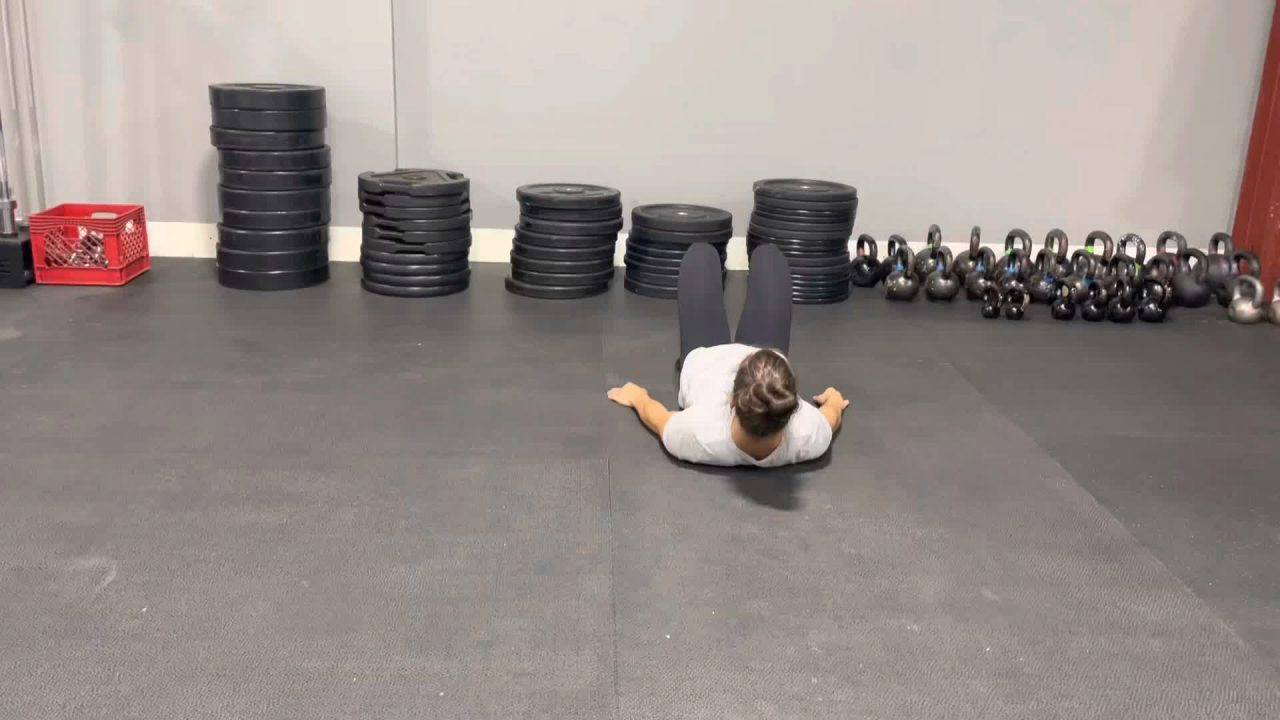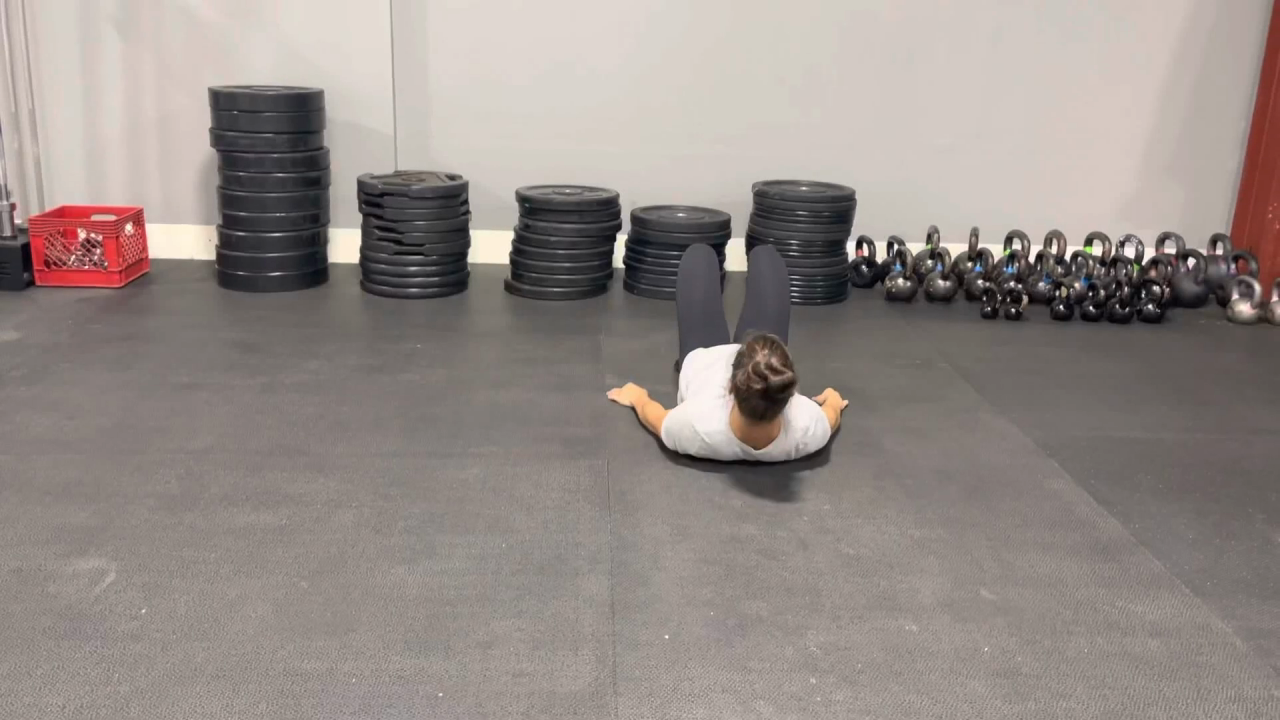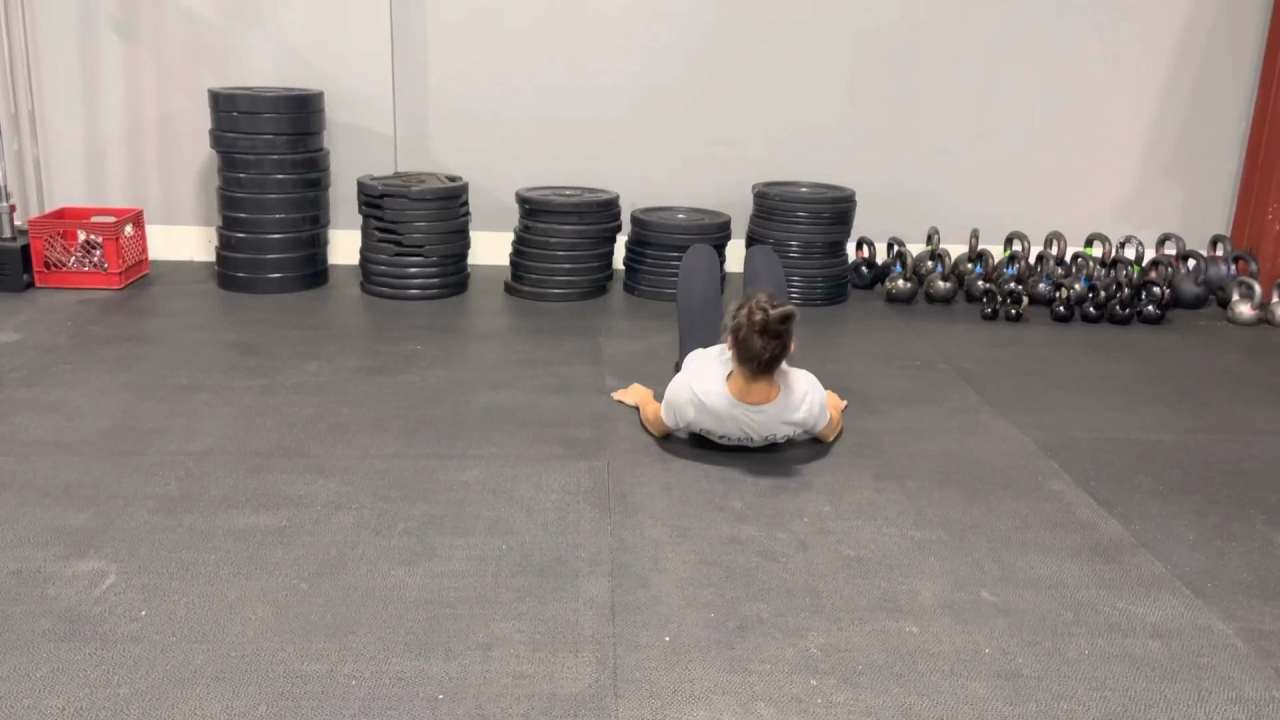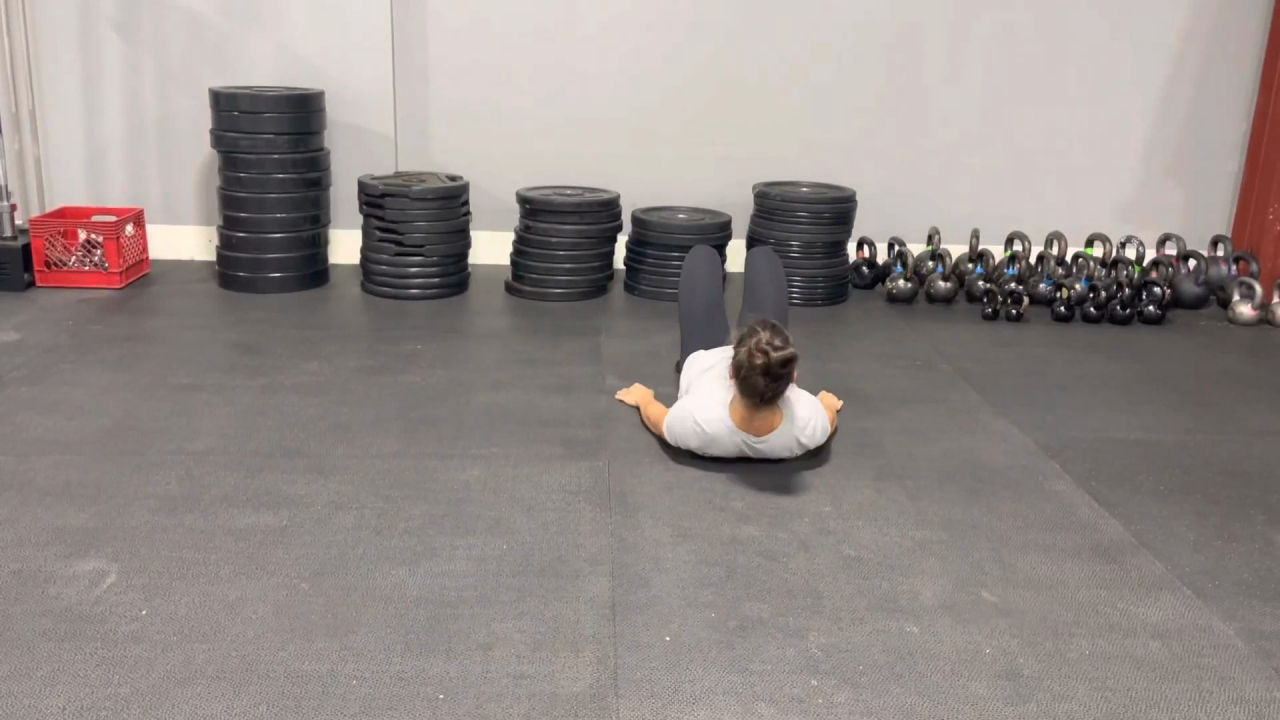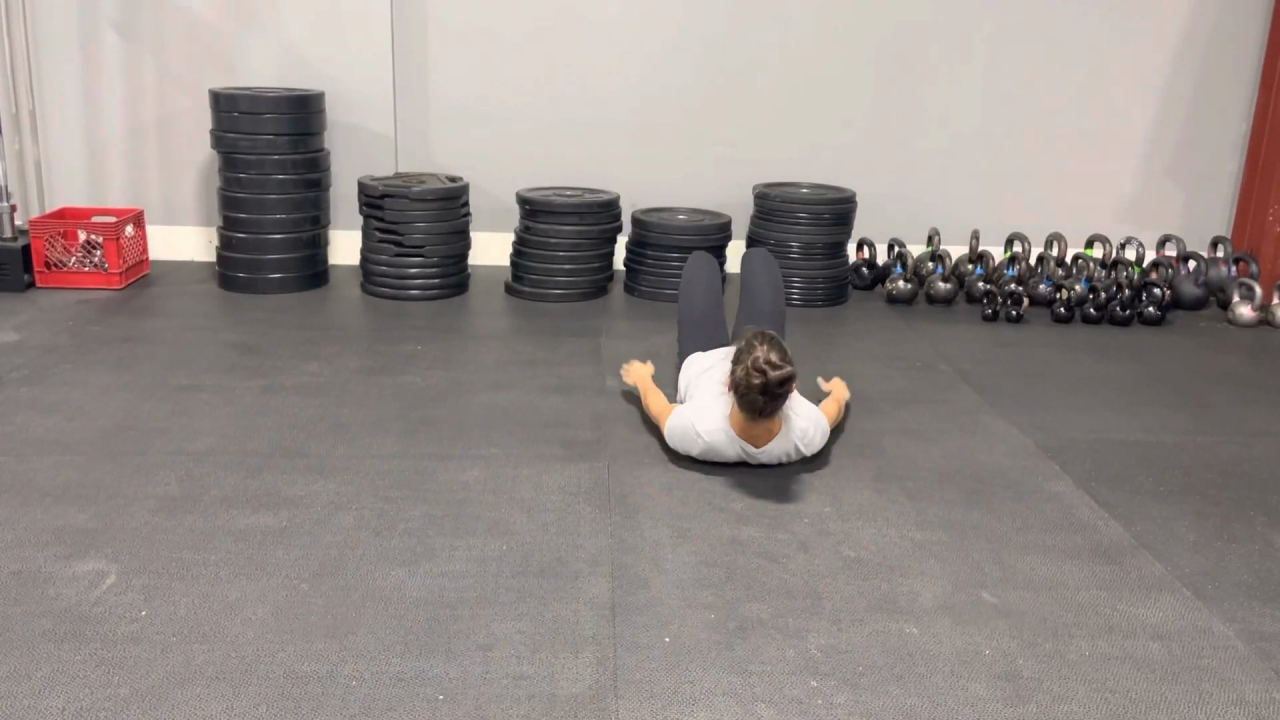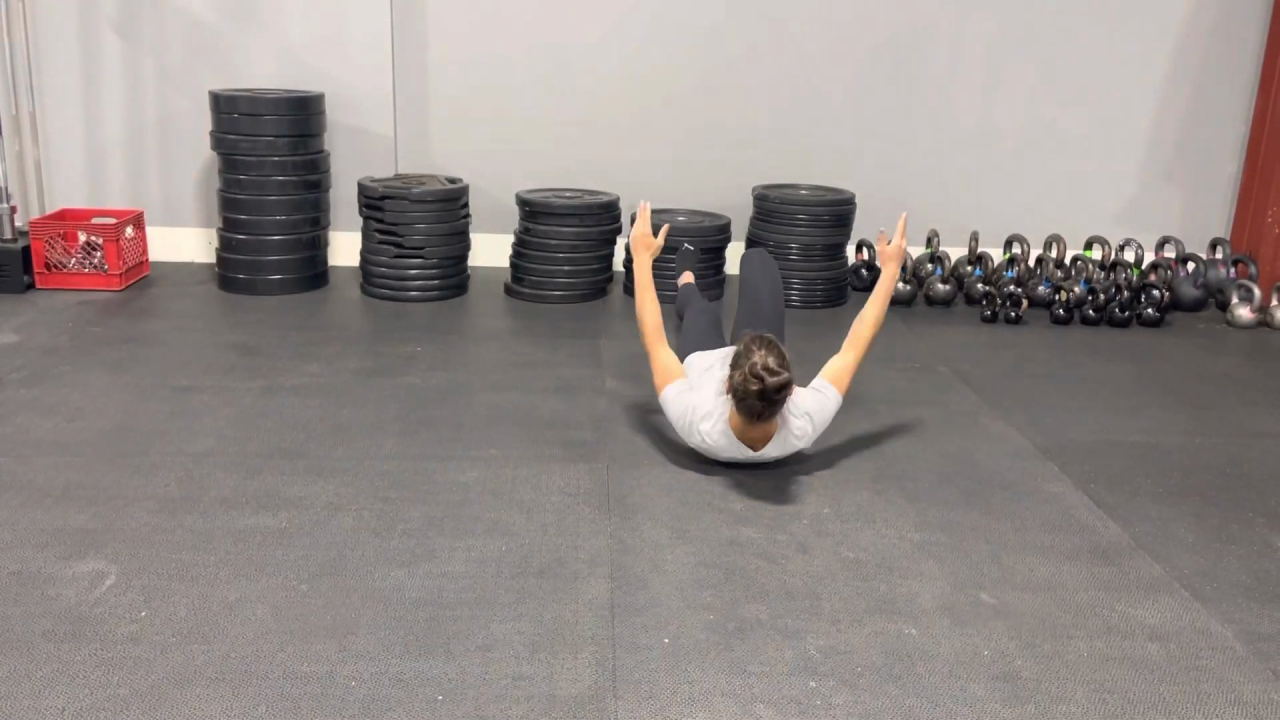
dt=0.4s
person 1, frame 1
left shoulder: (699, 437)
right shoulder: (809, 440)
left elbow: (658, 418)
left wrist: (636, 397)
right wrist: (834, 400)
left knee: (701, 253)
right knee: (767, 255)
person 1, frame 2
left shoulder: (696, 425)
right shoulder: (807, 429)
left elbow: (656, 421)
left wrist: (635, 397)
right wrist: (833, 401)
left knee: (700, 254)
right knee: (764, 255)
person 1, frame 3
left shoulder: (692, 389)
right shoulder: (806, 394)
left elbow: (657, 427)
right elbow: (830, 432)
left wrist: (641, 397)
right wrist: (833, 404)
left knee: (700, 254)
right knee: (760, 255)
person 1, frame 4
left shoulder: (697, 420)
right shoulder: (808, 425)
left elbow: (658, 421)
left wrist: (642, 396)
right wrist: (828, 404)
left knee: (702, 256)
right knee: (761, 257)
person 1, frame 5
left shoulder: (696, 431)
right shoulder: (805, 434)
left elbow: (657, 406)
right elbow: (832, 411)
left wrist: (643, 381)
right wrist: (839, 393)
left knee: (702, 261)
right knee: (759, 257)
person 1, frame 6
left shoulder: (698, 428)
right shoulder: (800, 428)
left elbow: (655, 343)
right elbow: (854, 349)
left wrist: (642, 258)
right wrist: (890, 271)
right knee: (758, 259)
left ankle: (687, 282)
